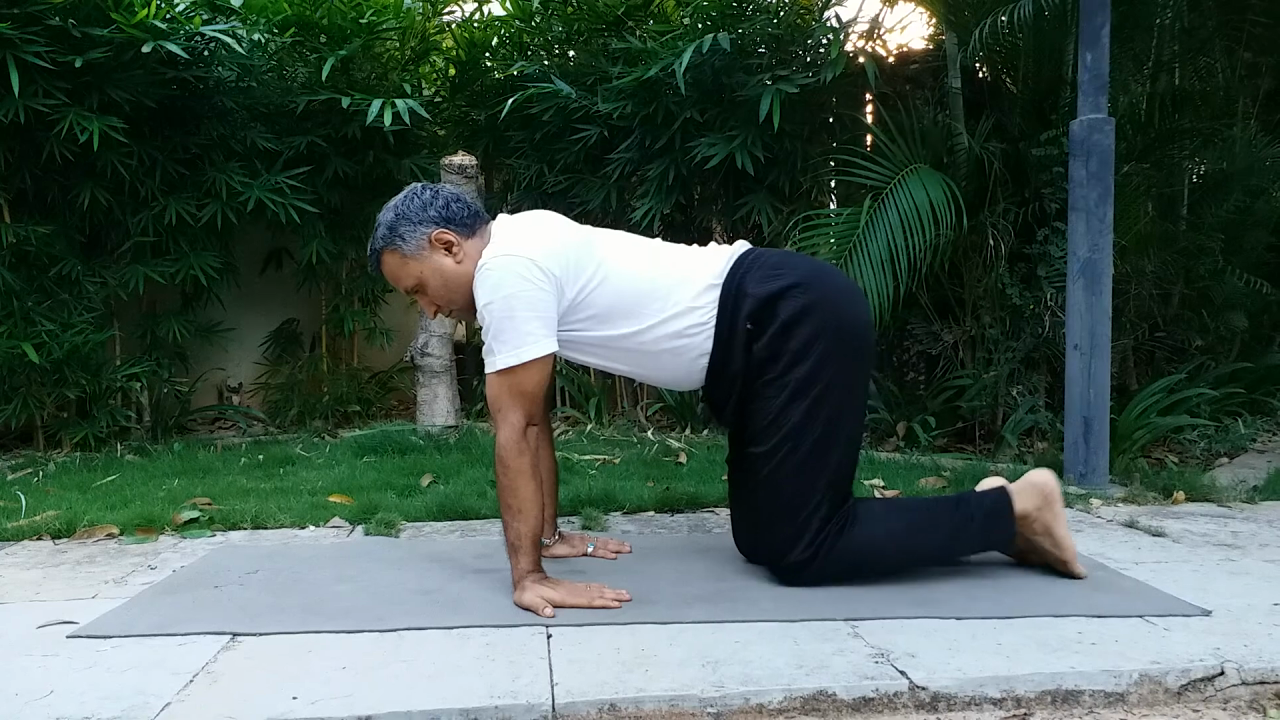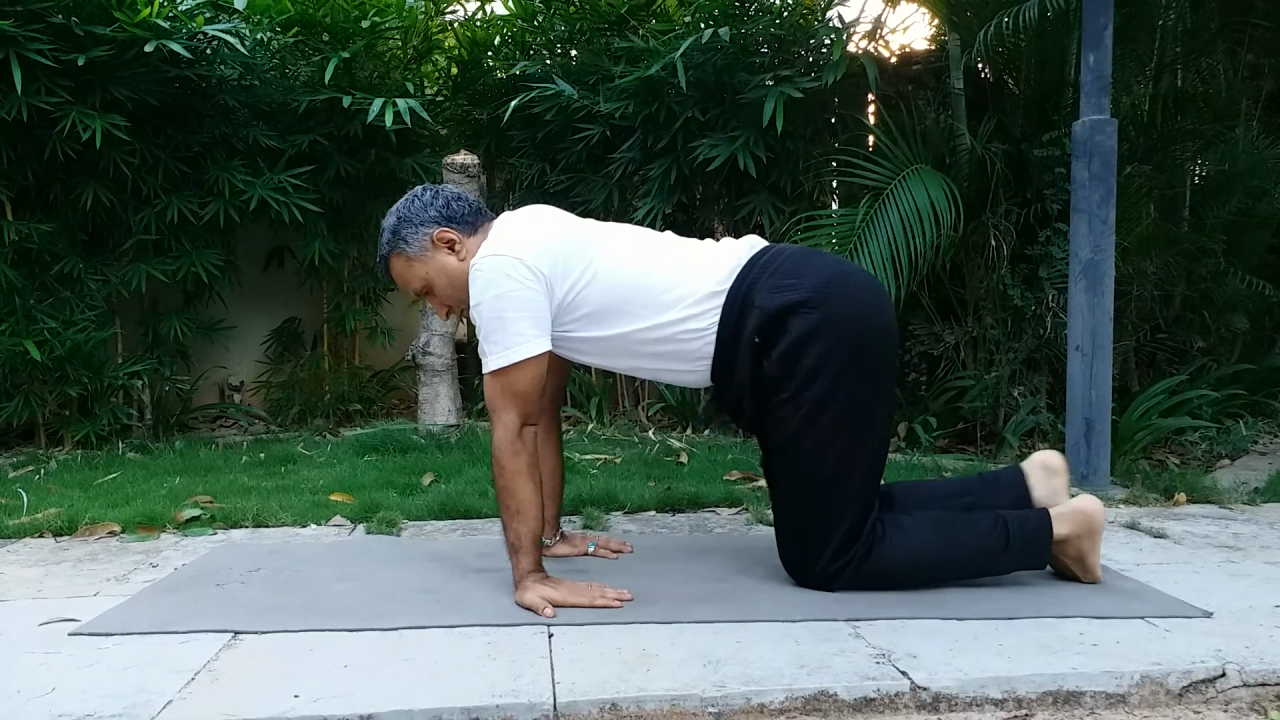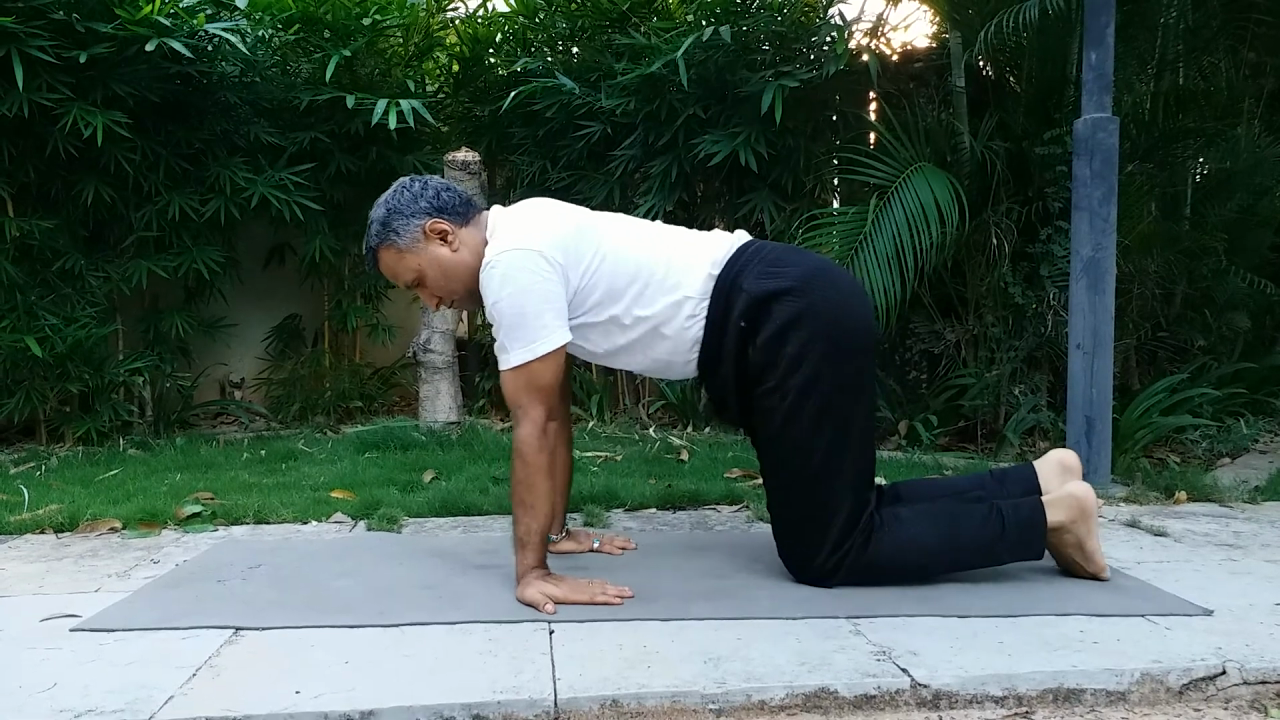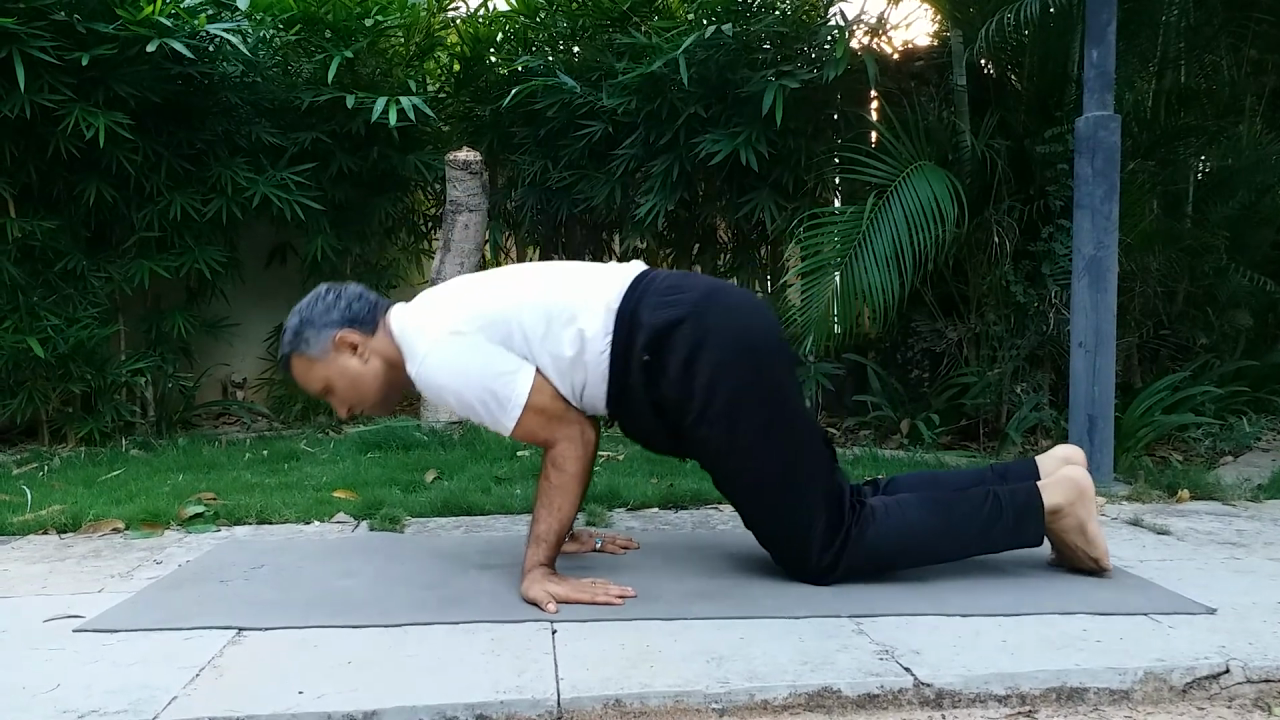
dt=0.7s
person 1, frame 1
left shoulder: (505, 271)
right shoulder: (516, 252)
left elbow: (515, 430)
right elbow: (534, 421)
left wrist: (529, 575)
right wrist: (547, 533)
left hip: (797, 321)
right hip: (785, 320)
left knee: (797, 549)
right knee: (765, 534)
left ankle: (1014, 507)
right ankle: (985, 506)
person 1, frame 2
left shoulder: (498, 269)
right shoulder: (528, 246)
left elbow: (514, 429)
right elbow: (542, 412)
left wrist: (527, 574)
right wrist: (550, 533)
left hip: (812, 325)
right hip: (812, 309)
left knee: (828, 556)
right knee: (826, 514)
left ankle: (1055, 528)
right ankle: (1026, 486)
person 1, frame 3
left shoulder: (512, 263)
right shoulder: (520, 238)
left elbow: (534, 424)
right elbow: (551, 414)
left wrist: (532, 569)
right wrist: (555, 528)
left hip: (793, 323)
right hip: (800, 309)
left knee: (827, 553)
right knee: (836, 515)
left ankle: (1045, 517)
right ankle: (1039, 482)
person 1, frame 4
left shoulder: (435, 356)
right shoulder: (438, 322)
left elbow: (570, 433)
right elbow: (568, 408)
left wrist: (538, 567)
right wrist: (559, 531)
left hip: (703, 349)
right hip: (706, 332)
left knee: (826, 546)
right knee: (828, 509)
left ankle: (1041, 501)
right ankle: (1039, 474)
